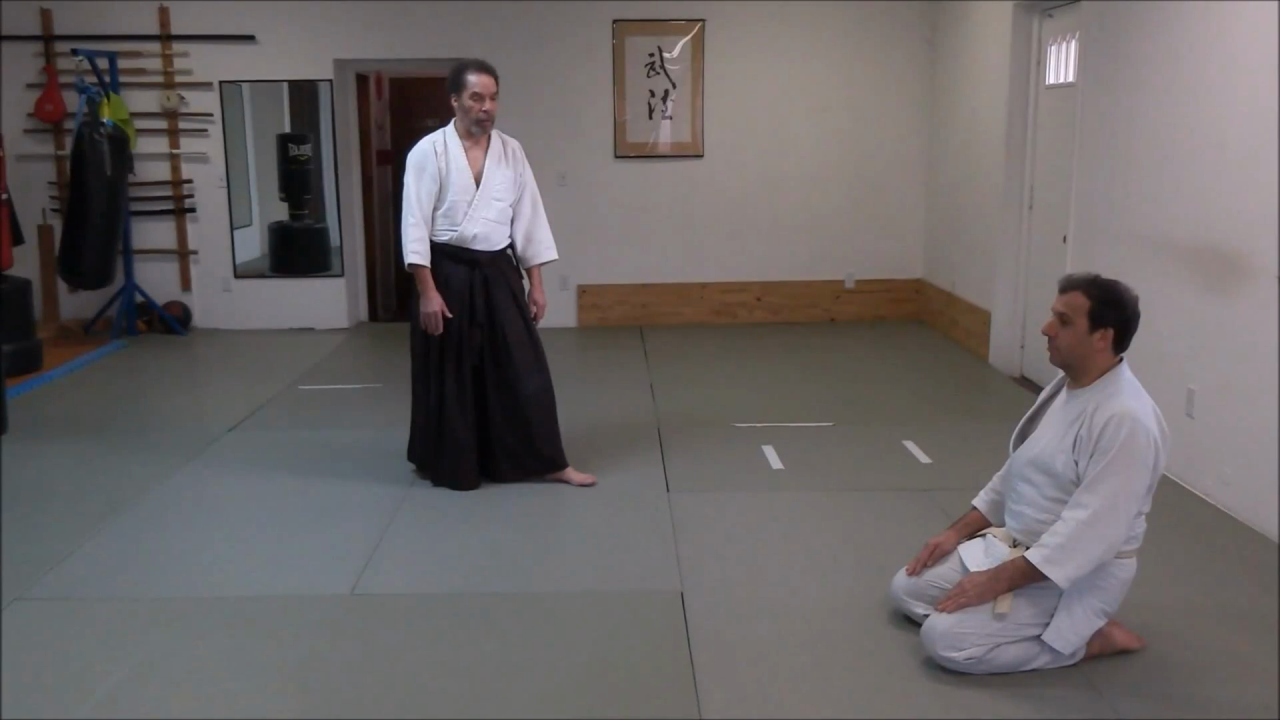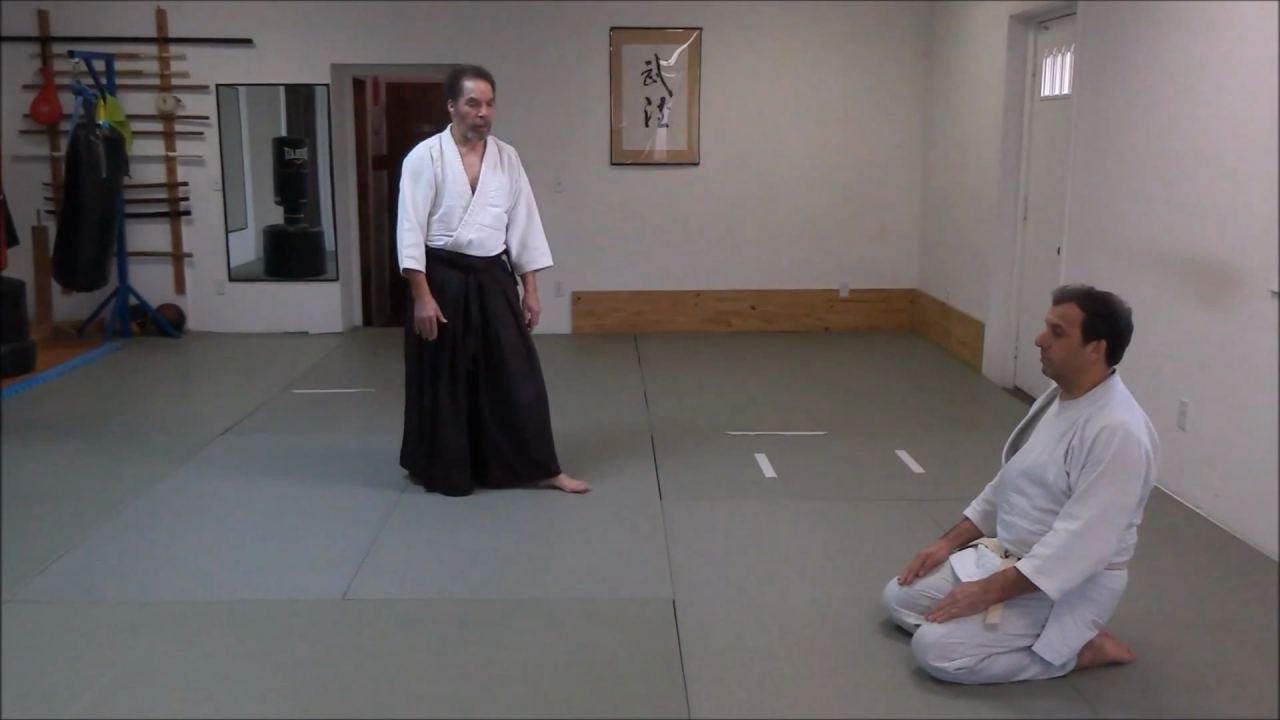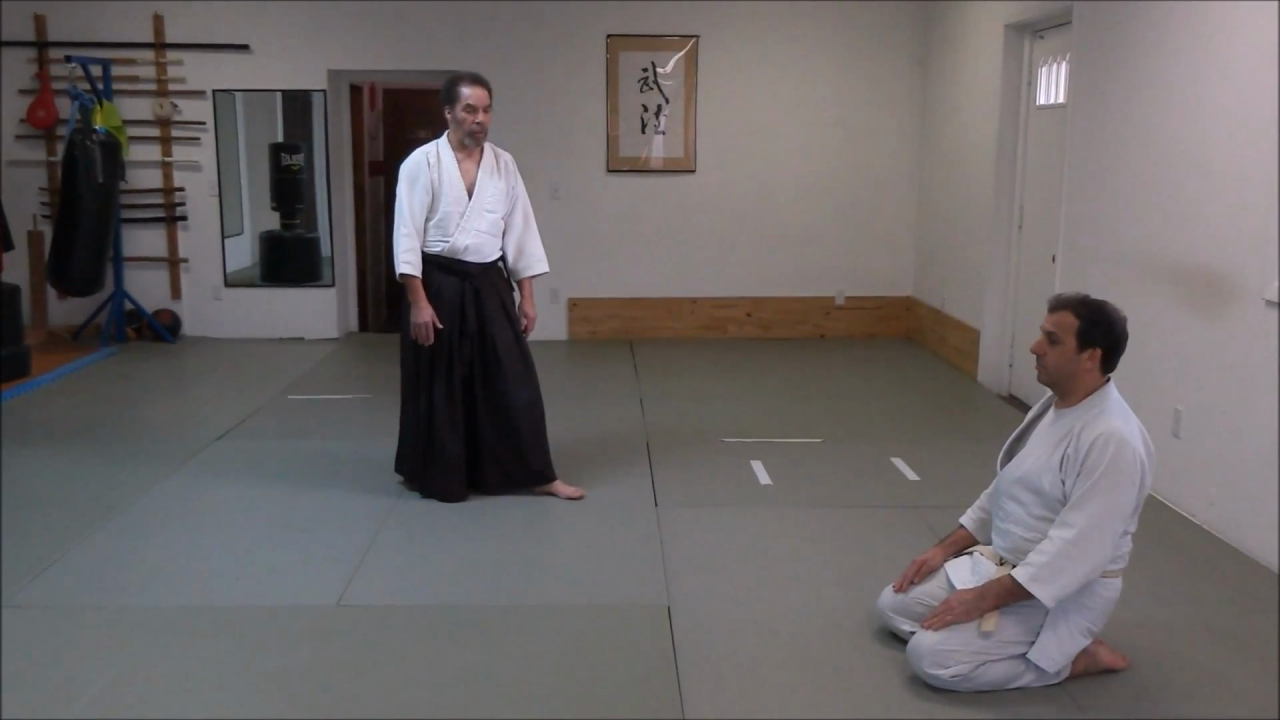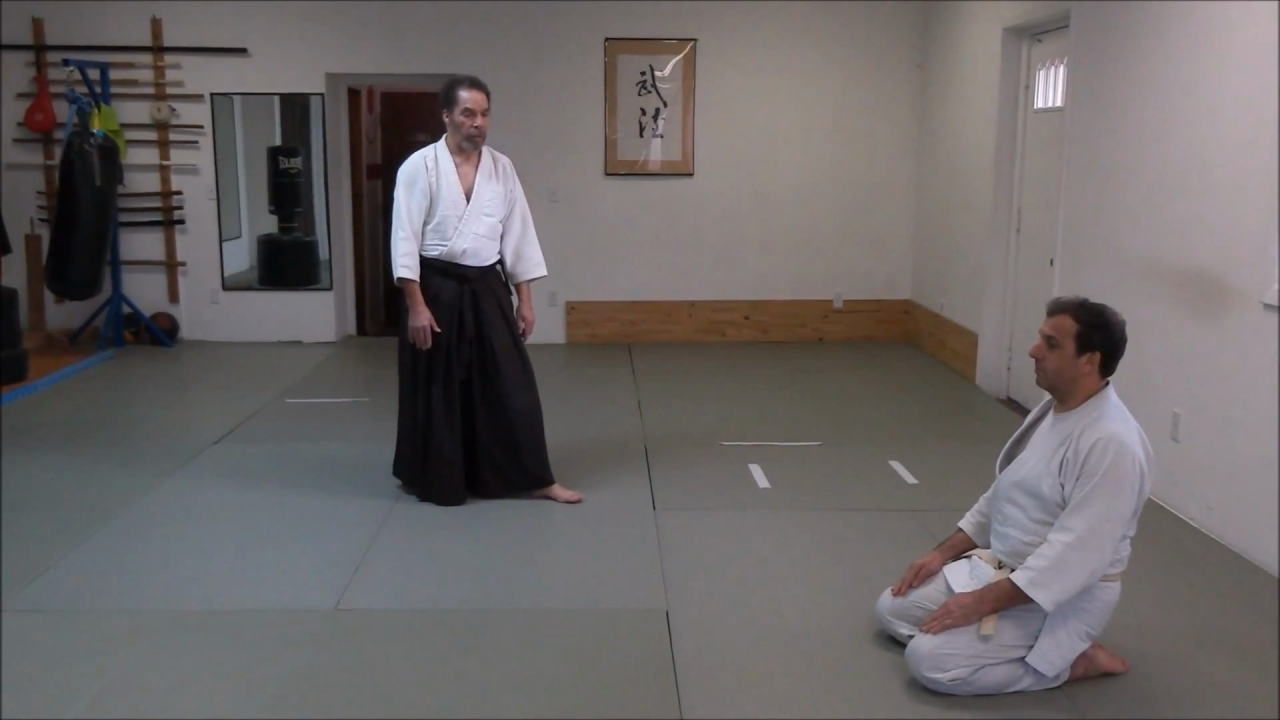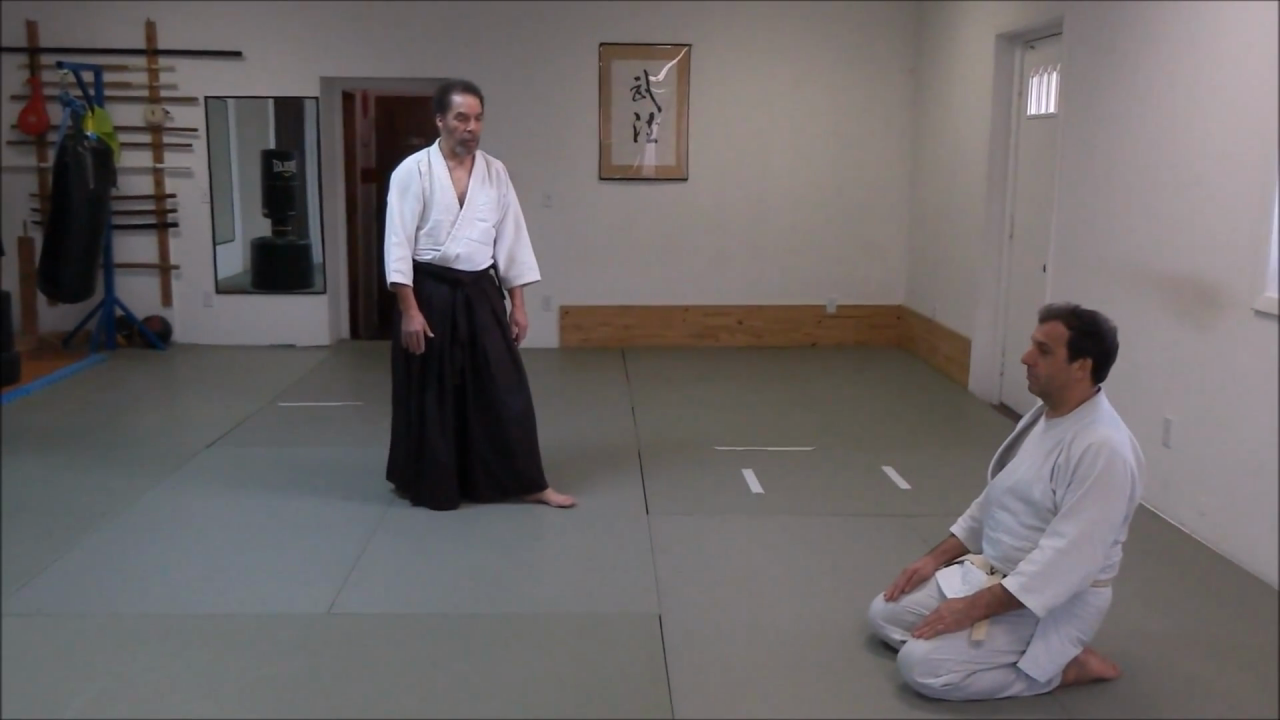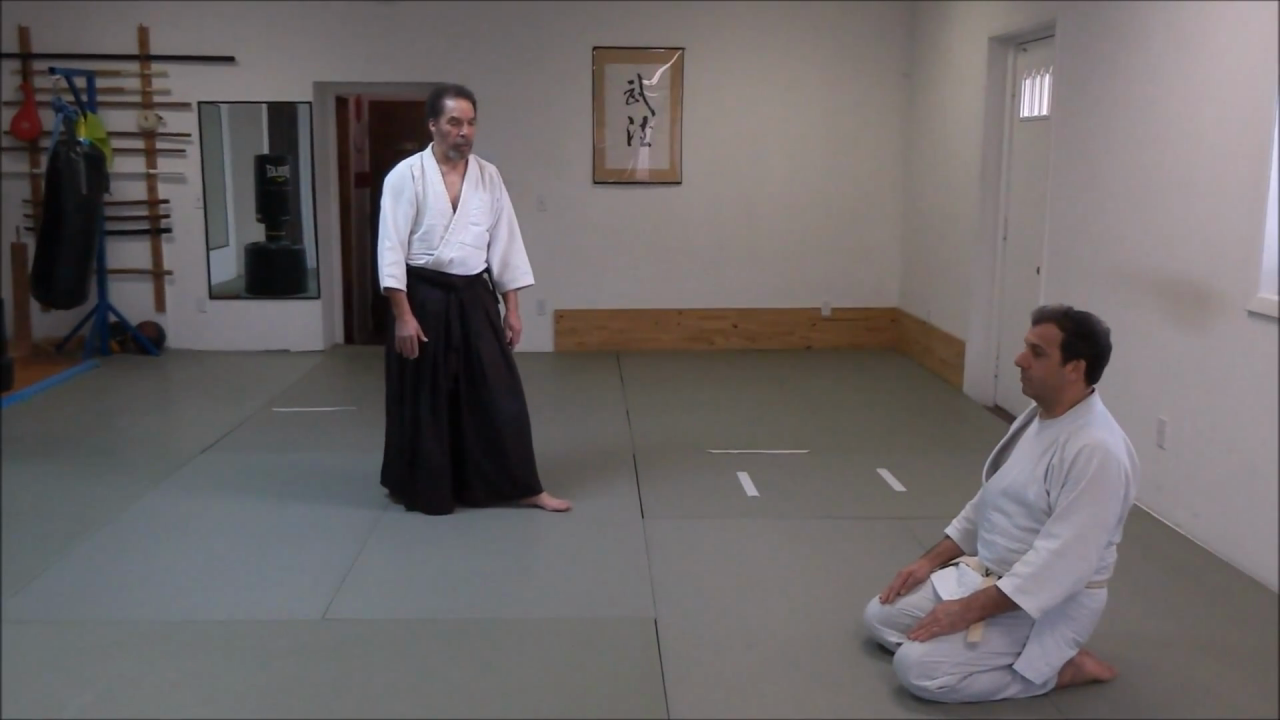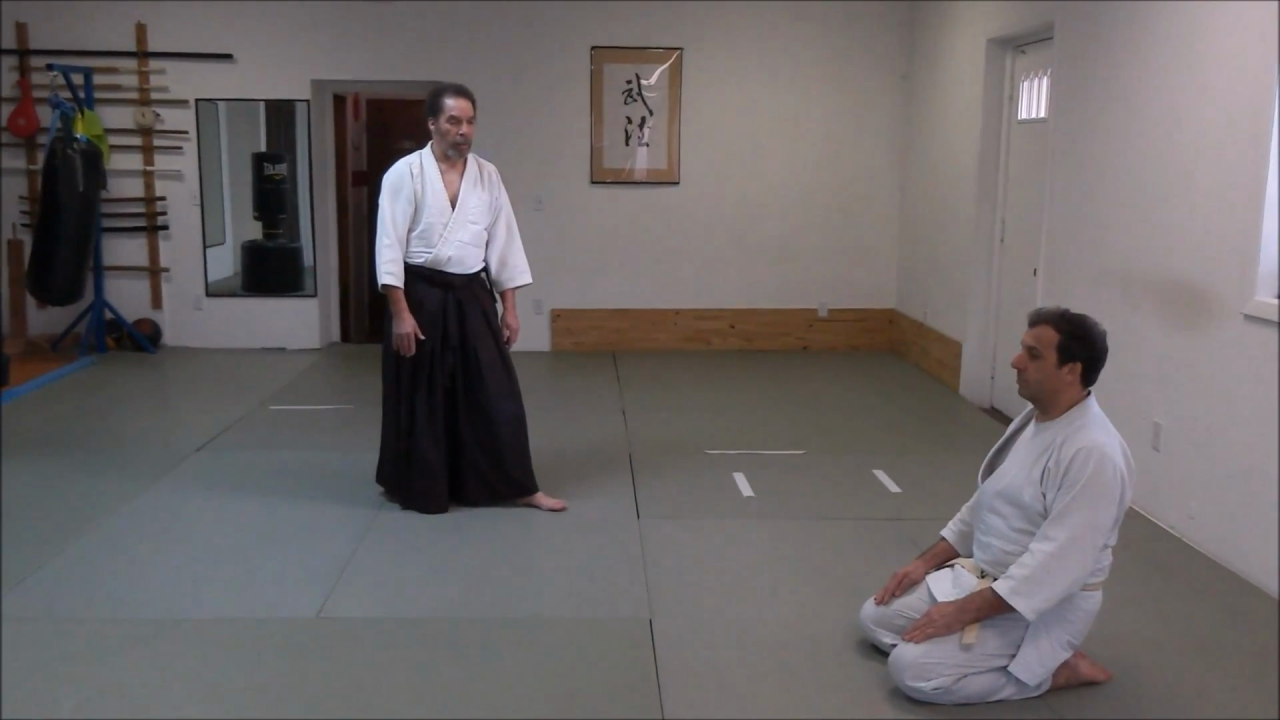
dt=0.7s
person 1, frame 1
left shoulder: (510, 150)
right shoulder: (429, 151)
left elbow: (528, 217)
right elbow: (415, 224)
left wrist: (536, 283)
right wrist: (427, 291)
left hip: (498, 274)
right hip: (447, 275)
left knee: (524, 371)
right knee: (448, 378)
left ankle: (549, 462)
right ankle: (449, 464)
person 1, frame 2
left shoulder: (506, 157)
right shoulder: (425, 157)
left elbow: (523, 224)
right elbow: (411, 229)
left wrist: (530, 289)
right wrist: (422, 296)
left hip: (493, 280)
right hip: (443, 281)
left knee: (518, 376)
right knee: (441, 382)
left ankle: (541, 469)
right ankle: (441, 469)
person 1, frame 3
left shoulder: (503, 163)
right shoulder: (422, 163)
left elbow: (519, 231)
right elbow: (407, 234)
left wrist: (526, 295)
right wrist: (418, 301)
left hip: (489, 286)
right hip: (439, 287)
left knee: (514, 382)
right knee: (438, 388)
left ankle: (538, 475)
right ankle: (437, 475)
person 1, frame 4
left shoulder: (501, 167)
right shoulder: (420, 166)
left elbow: (518, 234)
right elbow: (405, 238)
left wrist: (524, 298)
right wrist: (416, 305)
left hip: (487, 290)
right hip: (437, 290)
left knee: (512, 386)
right knee: (436, 391)
left ankle: (536, 479)
right ankle: (435, 478)
person 1, frame 5
left shoulder: (495, 172)
right shoulder: (414, 171)
left elbow: (511, 239)
right elbow: (398, 243)
left wrist: (517, 303)
right wrist: (409, 310)
left hip: (481, 294)
right hip: (430, 295)
left knee: (505, 391)
right knee: (429, 396)
left ankle: (529, 483)
right ankle: (429, 484)
person 1, frame 6
left shoulder: (488, 176)
right shoulder: (407, 175)
left elbow: (505, 243)
right elbow: (392, 248)
left wrist: (511, 308)
right wrist: (403, 315)
left hip: (474, 299)
right hip: (424, 299)
left knee: (500, 395)
right knee: (423, 401)
left ankle: (524, 487)
right ankle: (423, 488)
person 1, frame 7
left shoulder: (487, 175)
right shoulder: (406, 173)
left elbow: (503, 242)
right elbow: (390, 245)
left wrist: (509, 307)
right wrist: (400, 313)
left hip: (472, 297)
right hip: (422, 297)
left knee: (496, 395)
right knee: (421, 400)
left ankle: (520, 487)
right ankle: (418, 487)
person 2, frame 1
left shoulder: (1125, 420)
right shoulder: (1065, 385)
left elbow: (1091, 531)
right elbow: (1017, 472)
left wrist: (998, 581)
right wrist: (957, 532)
left hip: (1076, 573)
left knee: (946, 639)
right knee: (909, 589)
left ankle: (1089, 636)
right ankle: (1073, 625)
person 2, frame 2
left shoulder: (1116, 432)
right shoulder: (1057, 397)
left elbow: (1081, 543)
right elbow: (1009, 482)
left wrist: (988, 592)
right wrist: (949, 542)
left hip: (1066, 584)
left knee: (937, 649)
right knee: (900, 598)
left ankle: (1080, 647)
right ankle: (1061, 635)
person 2, frame 3
left shoulder: (1111, 440)
right shoulder: (1054, 405)
left elbow: (1076, 551)
right elbow: (1004, 490)
left wrist: (983, 599)
right wrist: (945, 549)
left hip: (1061, 592)
left knee: (932, 656)
right knee: (895, 605)
left ankle: (1075, 655)
right ankle: (1060, 645)
person 2, frame 4
left shoulder: (1111, 443)
right shoulder: (1052, 409)
left elbow: (1075, 554)
right elbow: (1003, 493)
left wrist: (982, 603)
right wrist: (943, 552)
left hip: (1060, 596)
left knee: (930, 661)
right knee: (894, 608)
left ankle: (1074, 659)
right ankle: (1050, 646)
person 2, frame 5
left shoulder: (1102, 449)
right shoulder: (1044, 415)
left elbow: (1067, 560)
right elbow: (996, 498)
left wrist: (974, 609)
right wrist: (936, 557)
left hip: (1052, 601)
left knee: (923, 666)
right knee: (886, 614)
left ankle: (1065, 664)
person 2, frame 6
left shoulder: (1096, 451)
right shoulder: (1037, 416)
left elbow: (1060, 562)
right elbow: (989, 500)
left wrist: (969, 611)
right wrist: (931, 560)
left hip: (1048, 602)
left knee: (918, 667)
right knee: (882, 616)
left ankle: (1061, 666)
right ankle: (1036, 653)
person 2, frame 7
left shoulder: (1092, 454)
right shoulder: (1033, 419)
left elbow: (1058, 566)
right elbow: (986, 502)
left wrist: (964, 612)
right wrist: (926, 562)
left hip: (1043, 605)
left knee: (913, 669)
right knee: (877, 618)
left ankle: (1057, 668)
right ankle: (1041, 658)
